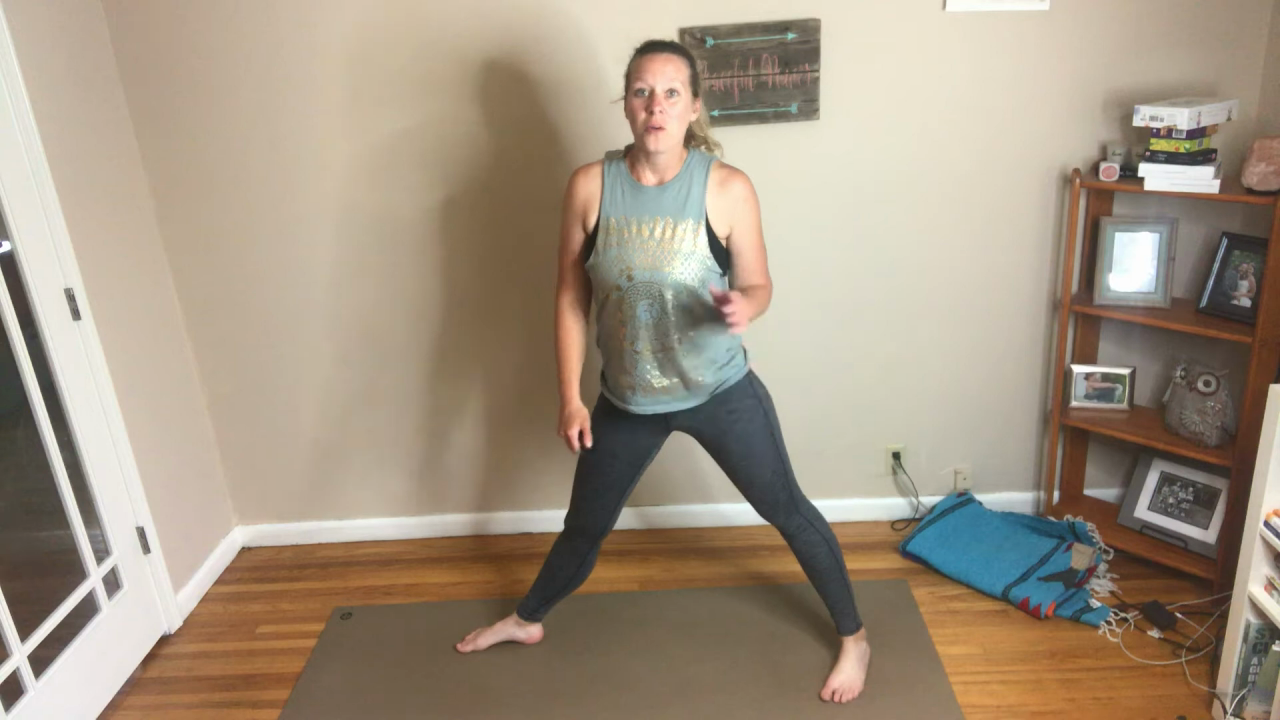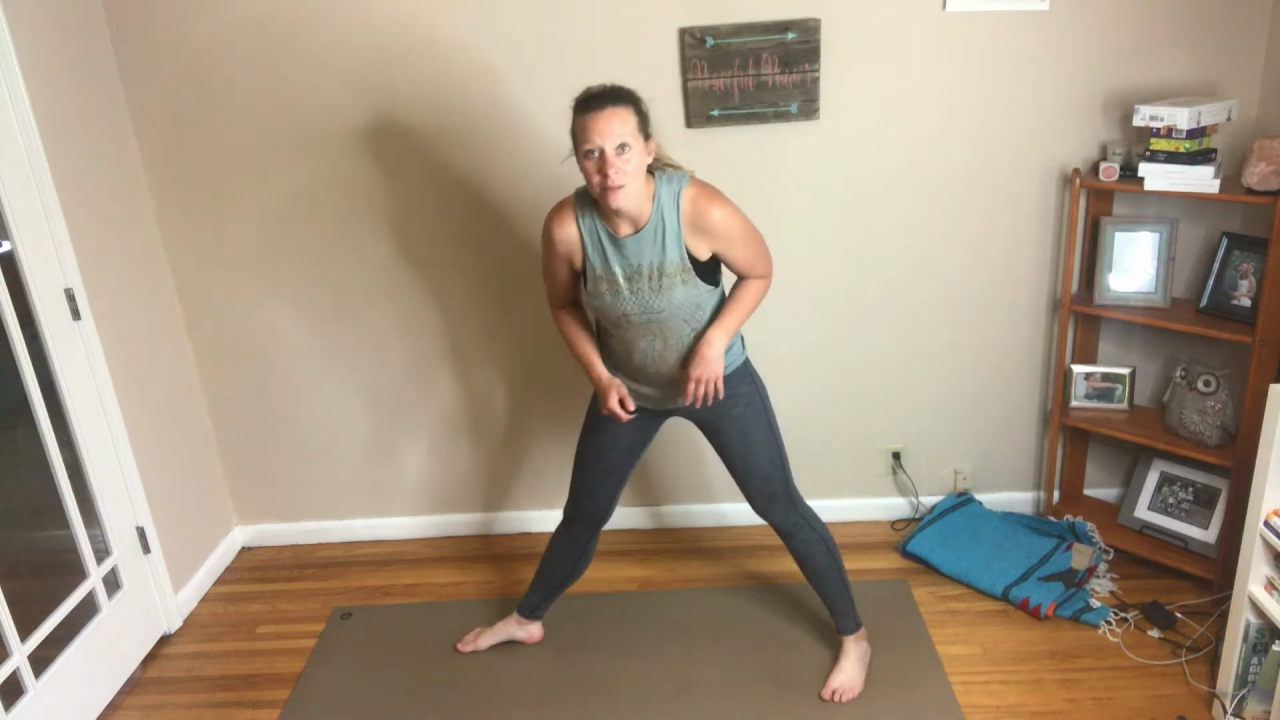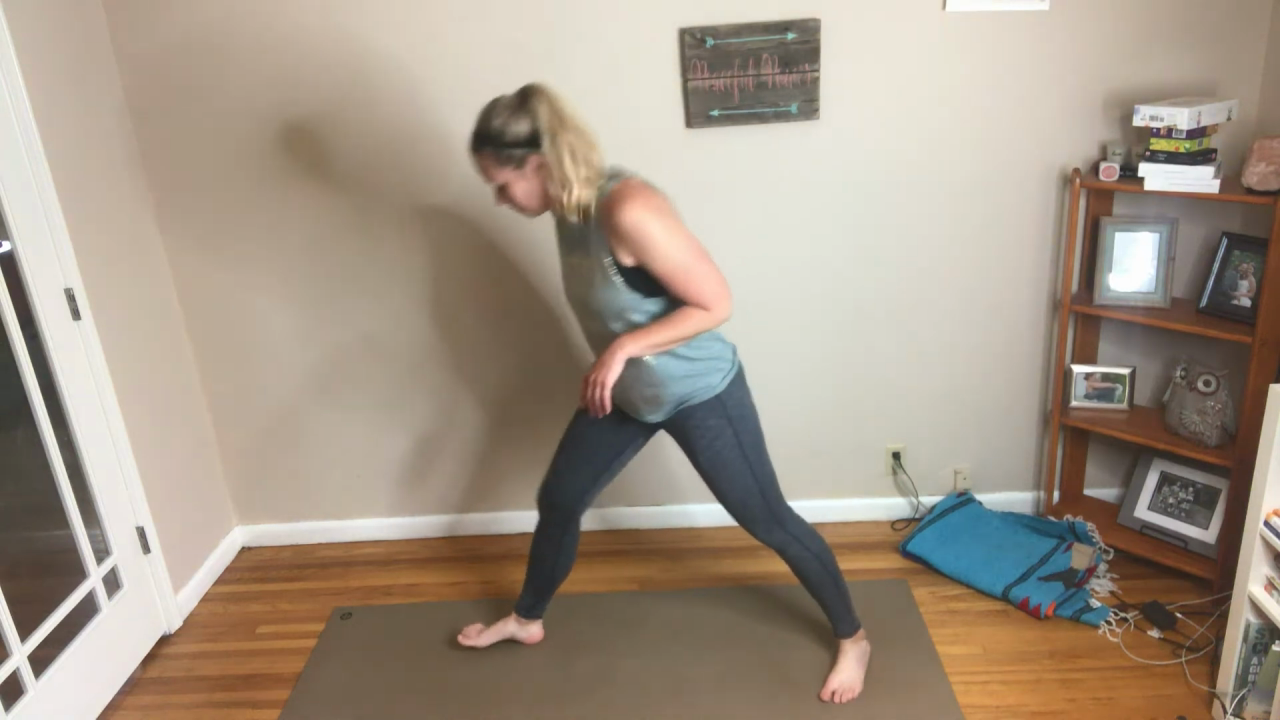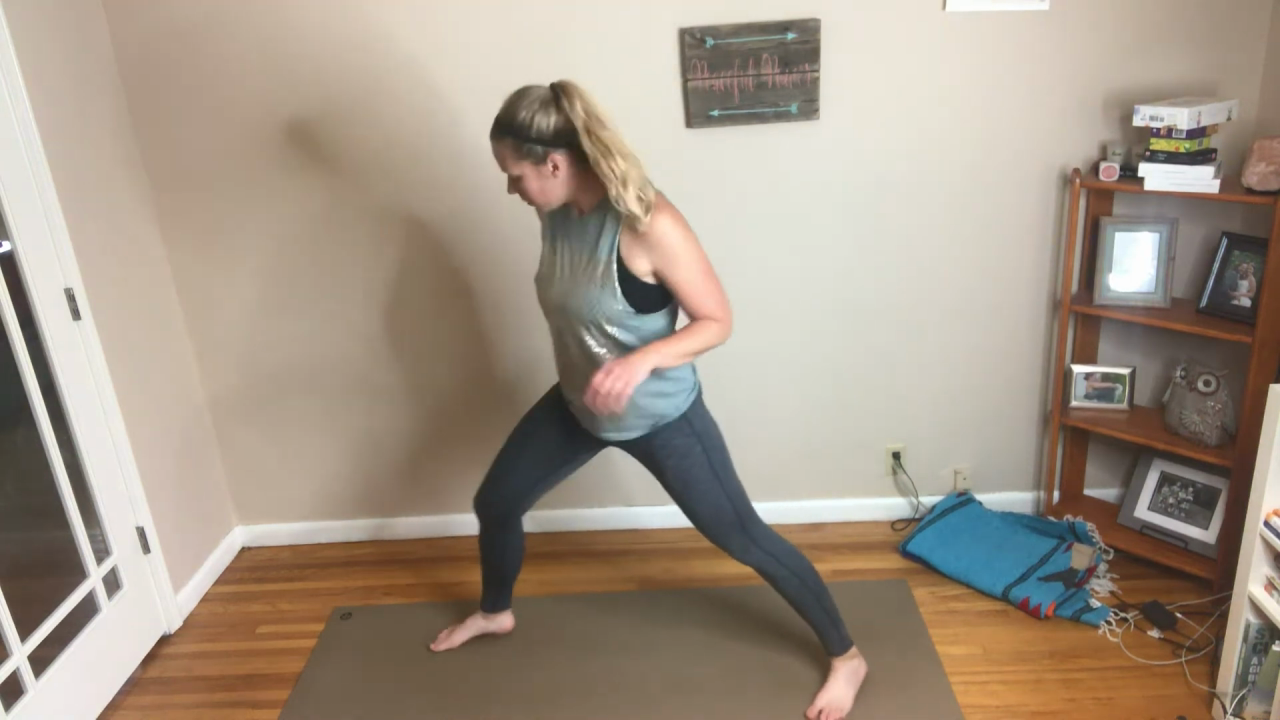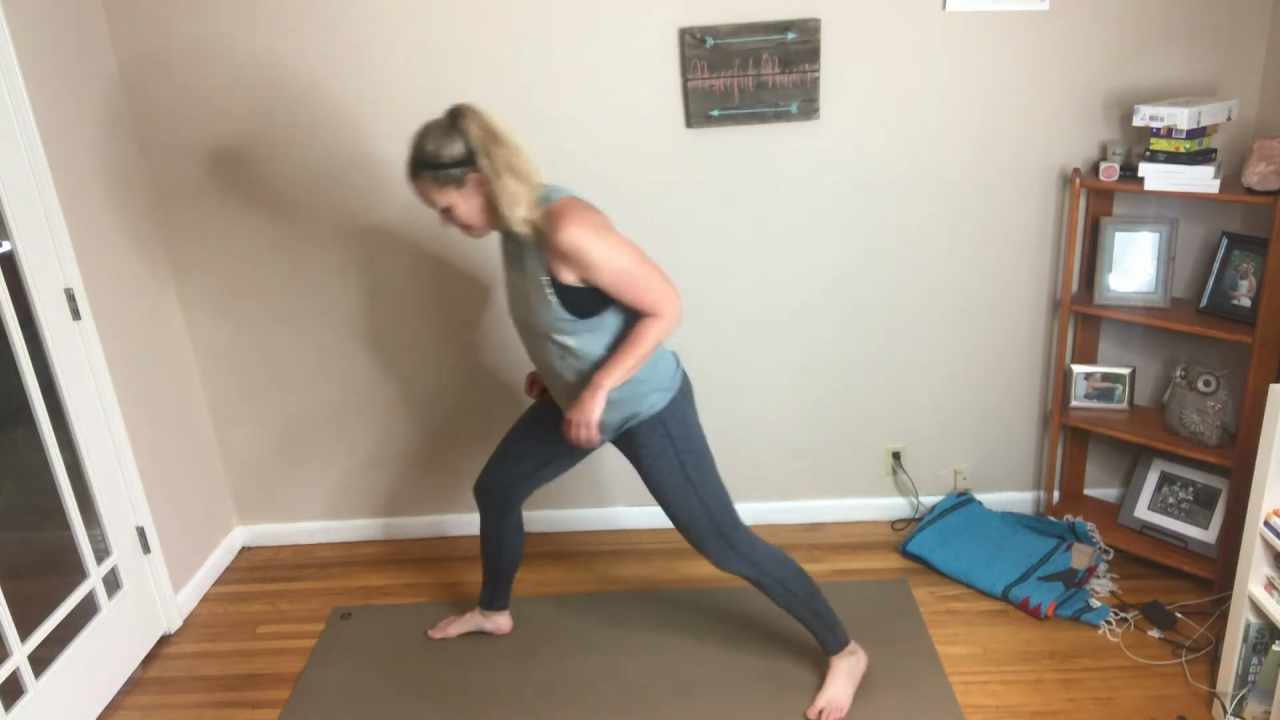
dt=1s
person 1, frame 1
left shoulder: (727, 187)
right shoulder: (590, 185)
left elbow: (758, 287)
right elbow: (572, 299)
left wrist: (740, 307)
right wrist: (570, 396)
left hip: (719, 392)
right hip: (627, 398)
left knee: (787, 512)
right knee: (585, 524)
left ankle: (853, 638)
right ankle: (526, 620)
person 1, frame 2
left shoulder: (702, 209)
right shoulder: (566, 226)
left elbow: (759, 272)
right elbow: (565, 308)
left wrist: (715, 339)
right wrist: (600, 378)
left hip: (717, 380)
right hip: (626, 387)
left knee: (783, 508)
right knee: (583, 512)
left ankle: (854, 638)
right ankle: (526, 618)
person 1, frame 3
left shoulder: (625, 210)
right shoulder: (569, 206)
left elbow: (713, 303)
left wrist: (621, 350)
left hip: (701, 390)
right hip: (628, 392)
left knee: (769, 521)
right knee: (558, 498)
left ankle: (852, 639)
right ankle: (526, 619)
person 1, frame 4
left shoulder: (649, 222)
right shoulder: (558, 210)
left elbow: (716, 323)
left wrist: (640, 362)
left hip: (661, 413)
right hip: (576, 405)
left knee: (744, 538)
right knee: (495, 502)
left ankle: (845, 657)
right ankle: (495, 612)
person 1, frame 5
left shoulder: (564, 228)
right shoulder: (513, 224)
left elbow: (663, 307)
left wrist: (597, 391)
right wrist: (552, 371)
left hip: (645, 407)
right hip: (576, 399)
left knee: (723, 544)
right knee: (493, 489)
left ankle: (844, 653)
right ankle: (493, 610)
